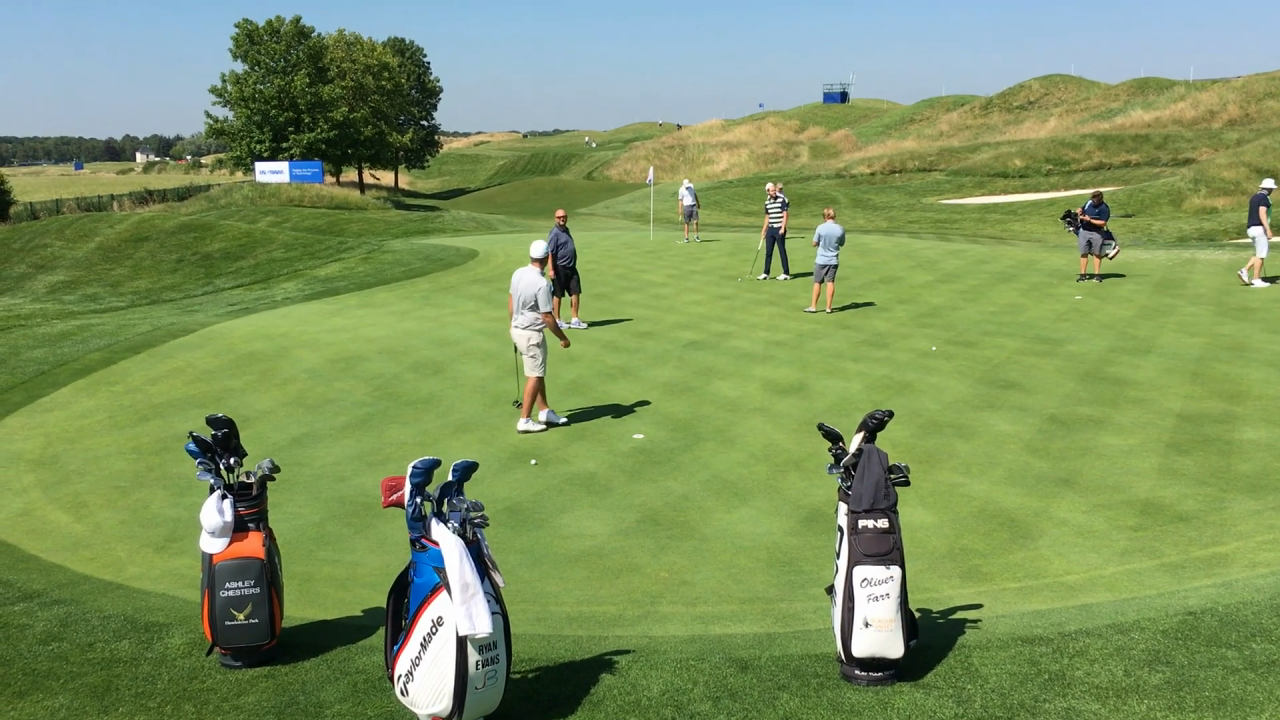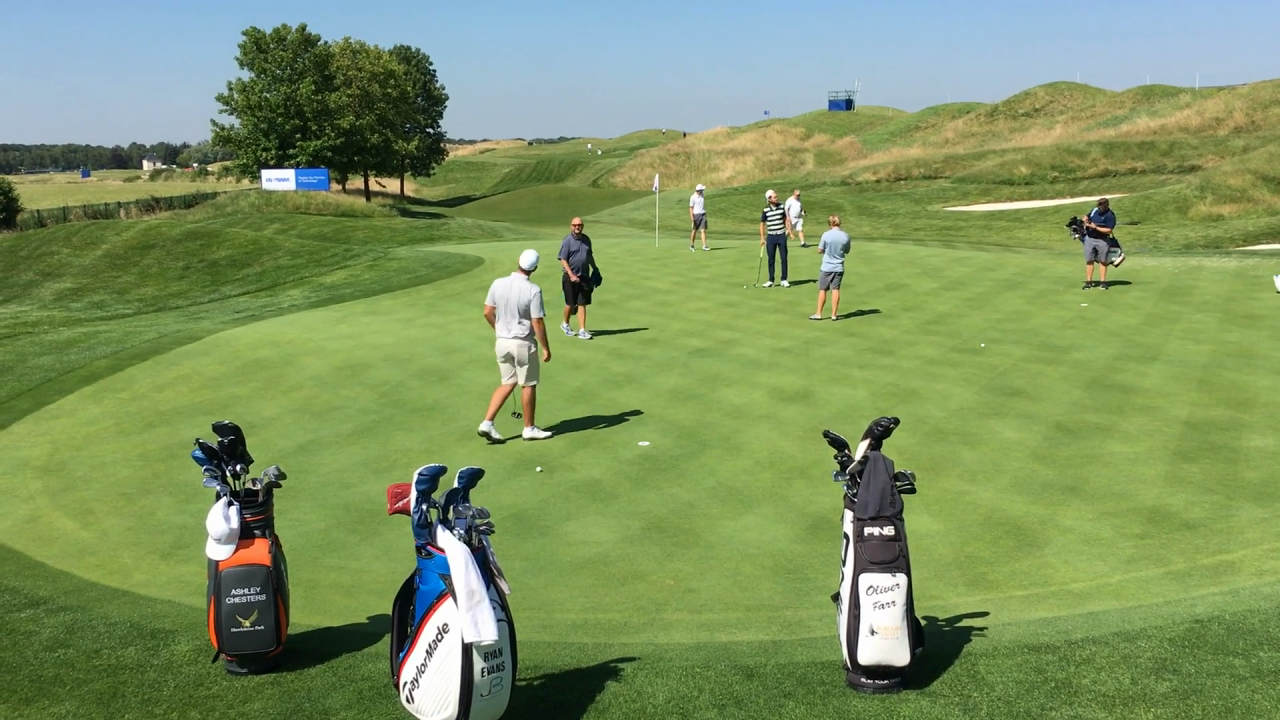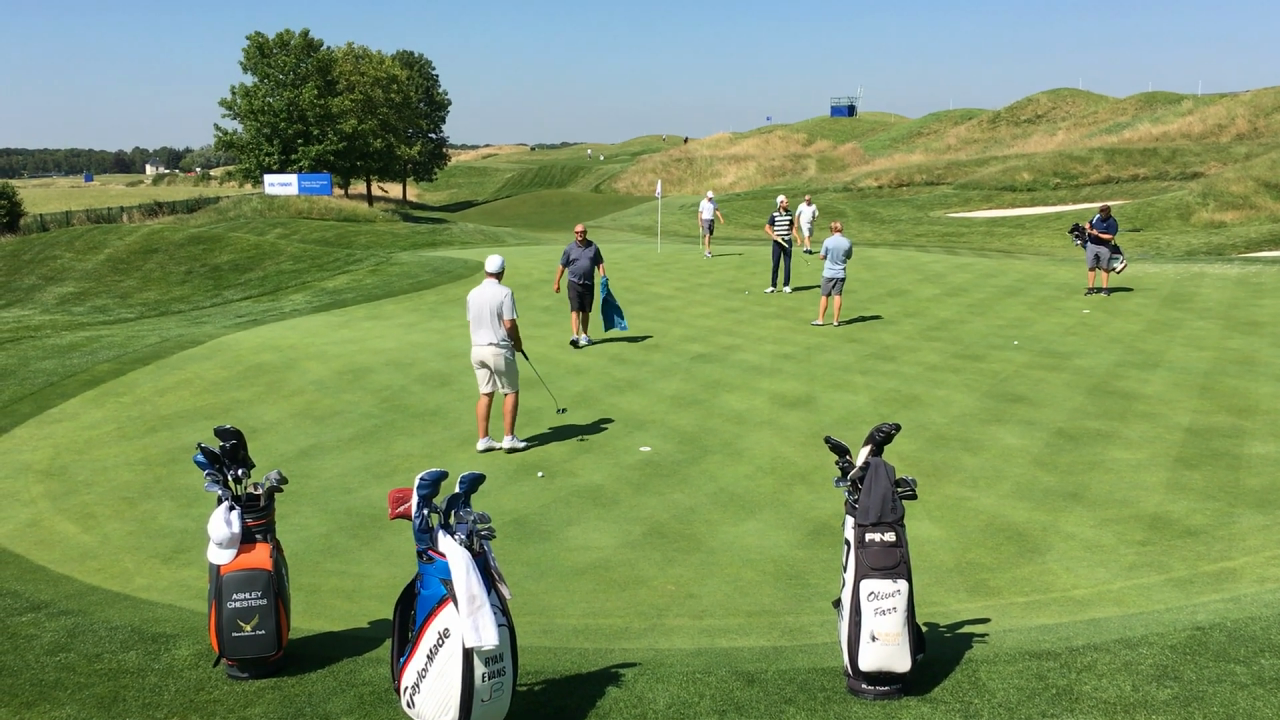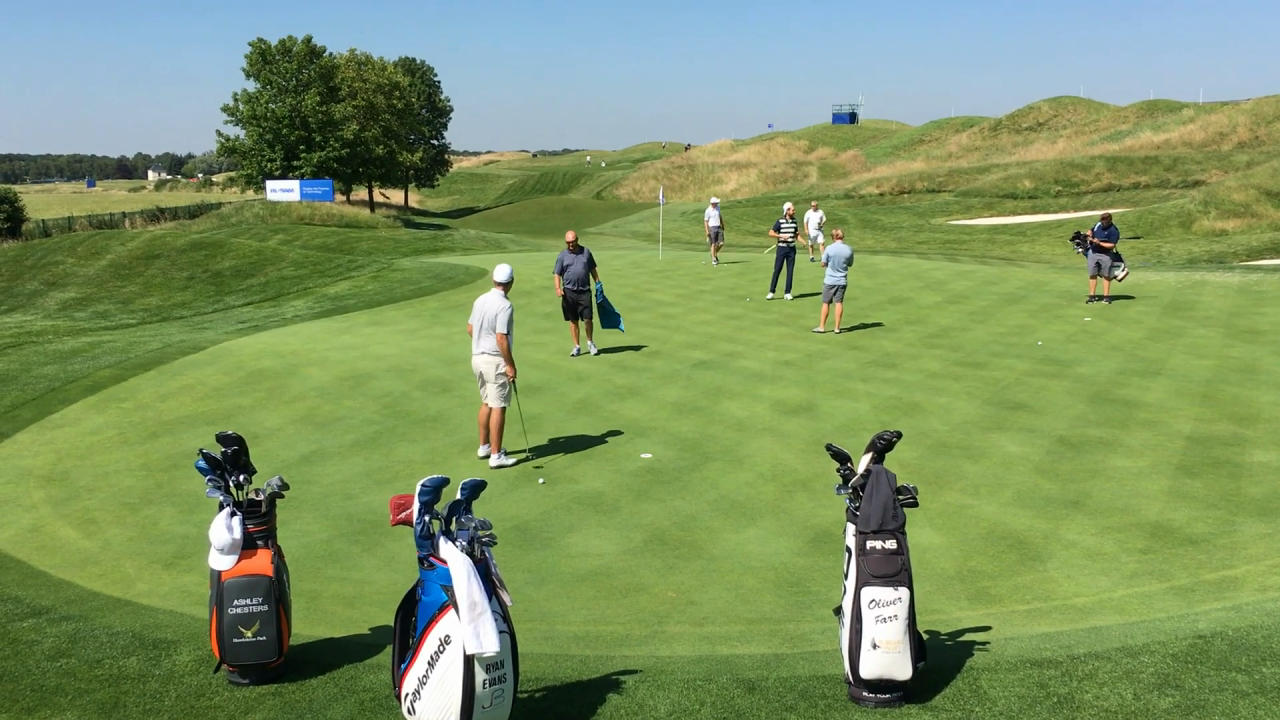
dt=0.5s
person 1, frame 1
left shoulder: (518, 273)
right shoulder: (541, 283)
left elbow: (511, 301)
right elbow: (547, 317)
left wrist: (512, 323)
right wrist: (563, 338)
left hip: (518, 330)
right hip: (531, 334)
left knee: (537, 373)
right knee: (534, 376)
left ankle: (545, 412)
right ankle: (524, 421)
person 1, frame 2
left shoulder: (498, 284)
right shoulder: (533, 290)
left elbow: (487, 312)
right elbow: (537, 323)
right wrist: (546, 348)
left hip: (502, 342)
right hip: (523, 343)
left knee: (507, 384)
right knee: (528, 385)
left ankle: (487, 423)
right ankle: (529, 428)
person 1, frame 3
left shoulder: (472, 294)
right shoulder: (505, 292)
right elbow: (510, 324)
right wrist: (518, 342)
left hip: (477, 350)
right hip: (499, 350)
left knee: (485, 394)
right knee: (511, 392)
left ankle: (483, 440)
right ankle: (509, 438)
person 1, frame 4
left shoulder: (480, 300)
right shoulder: (504, 305)
left elbow: (470, 330)
right elbow: (501, 339)
right wrist: (510, 365)
left hip: (478, 358)
right hip: (495, 360)
left knee: (487, 403)
right knee: (498, 407)
left ankle: (484, 446)
right ankle: (496, 455)
